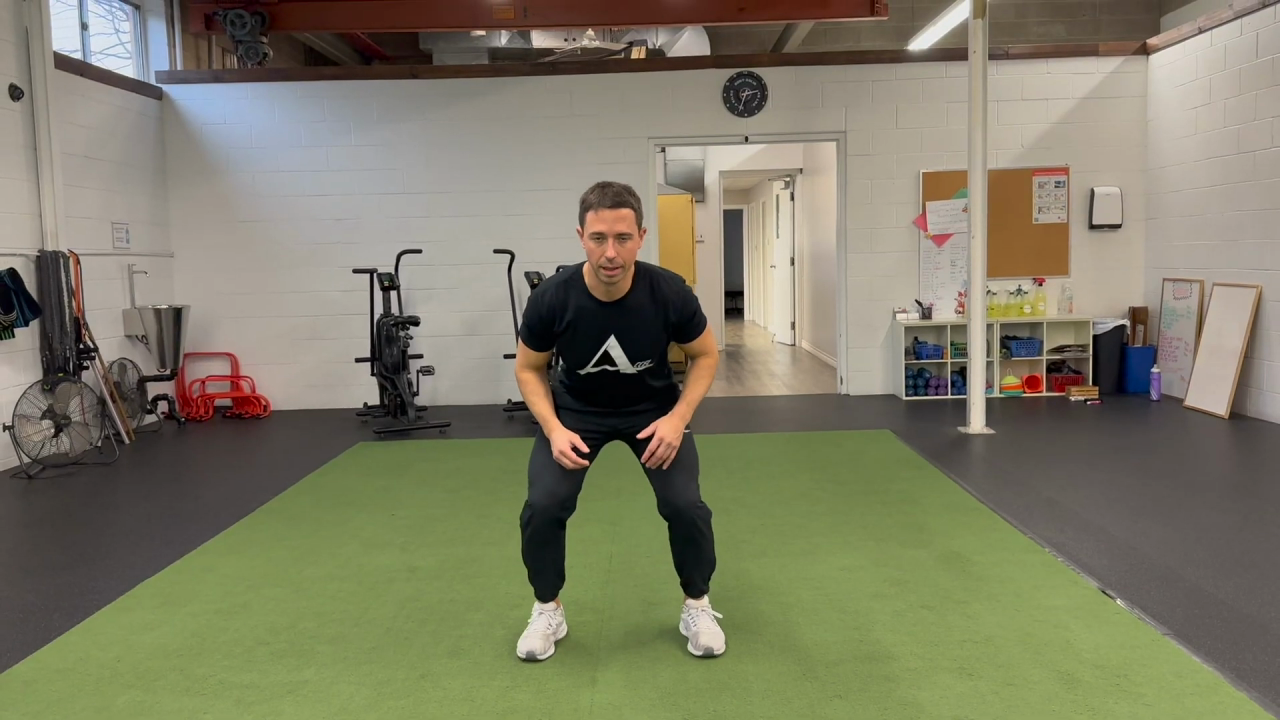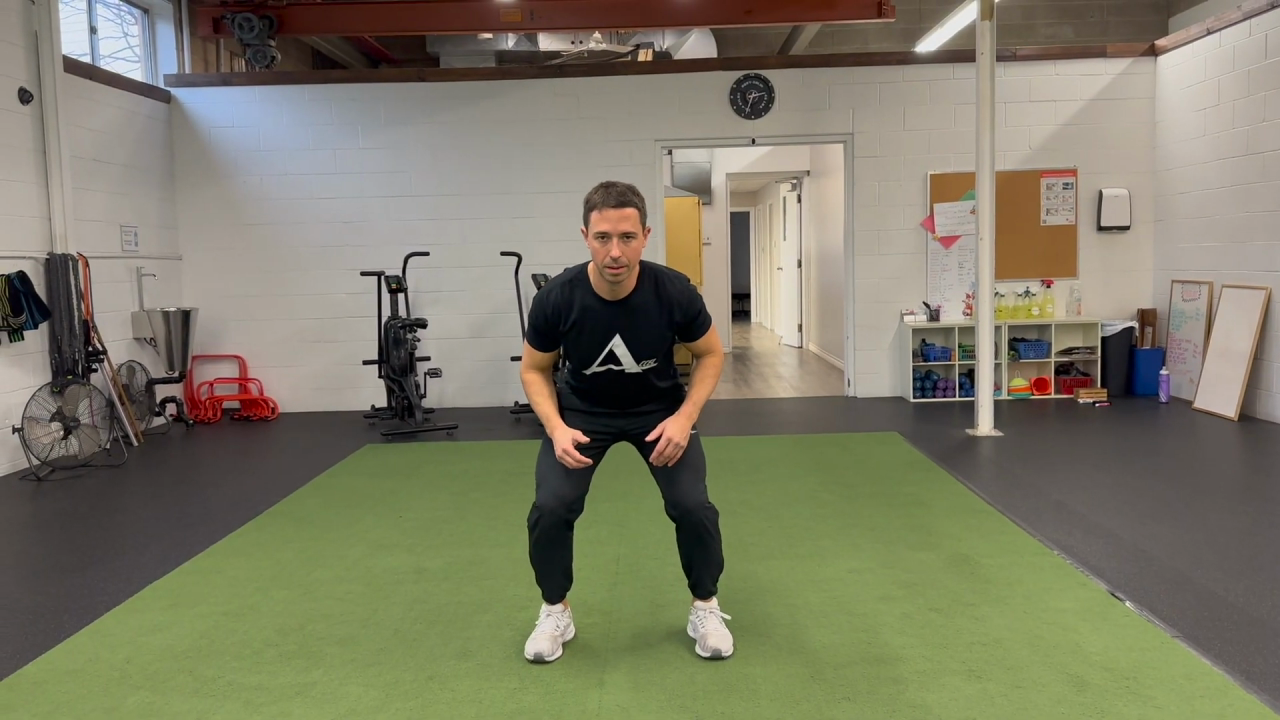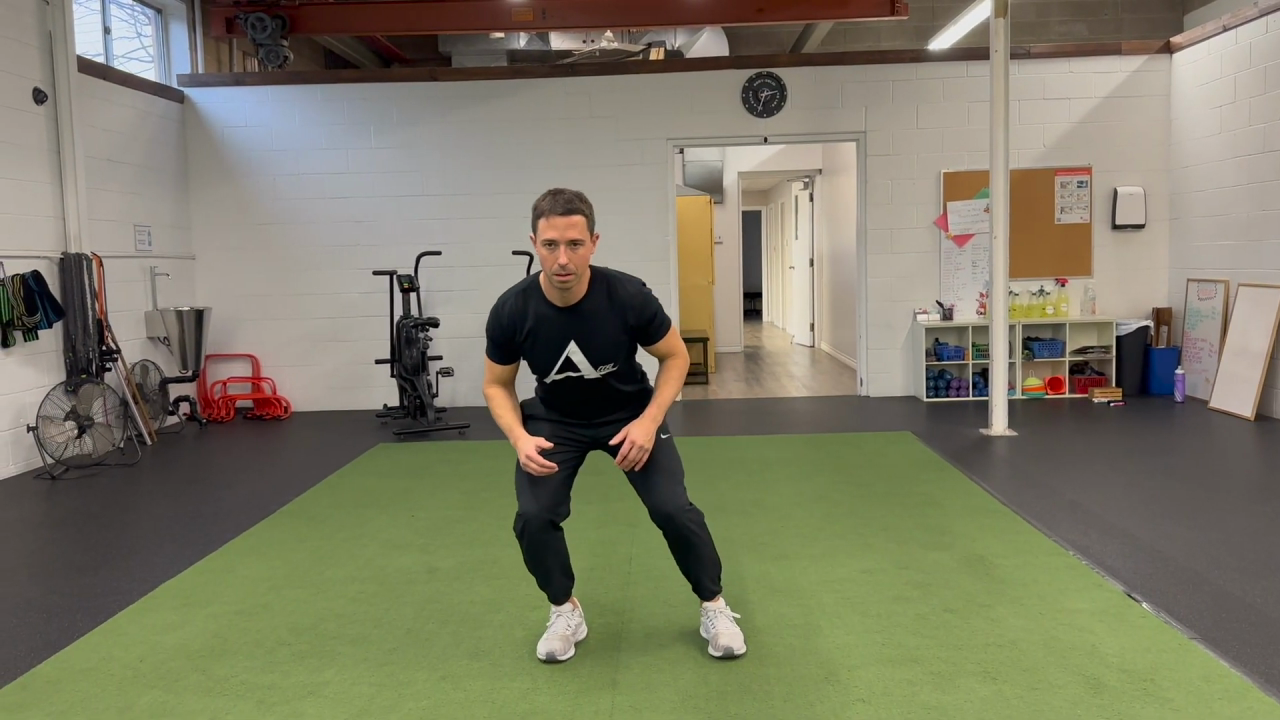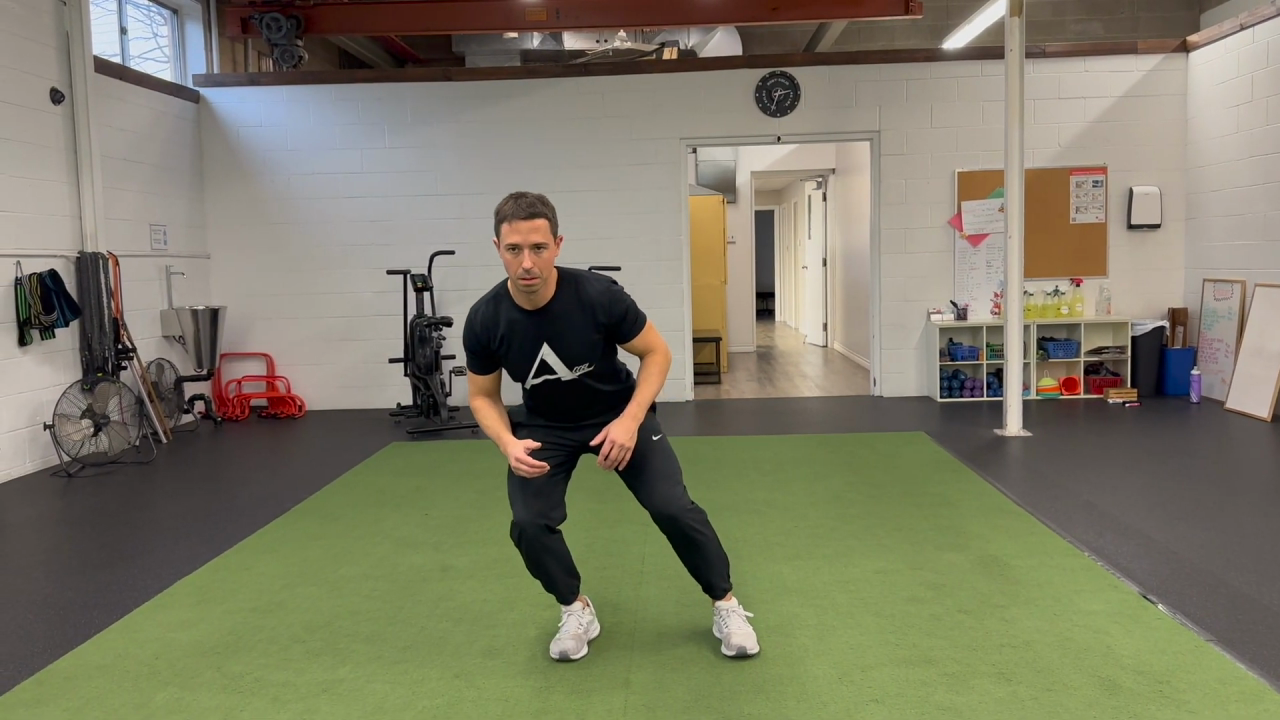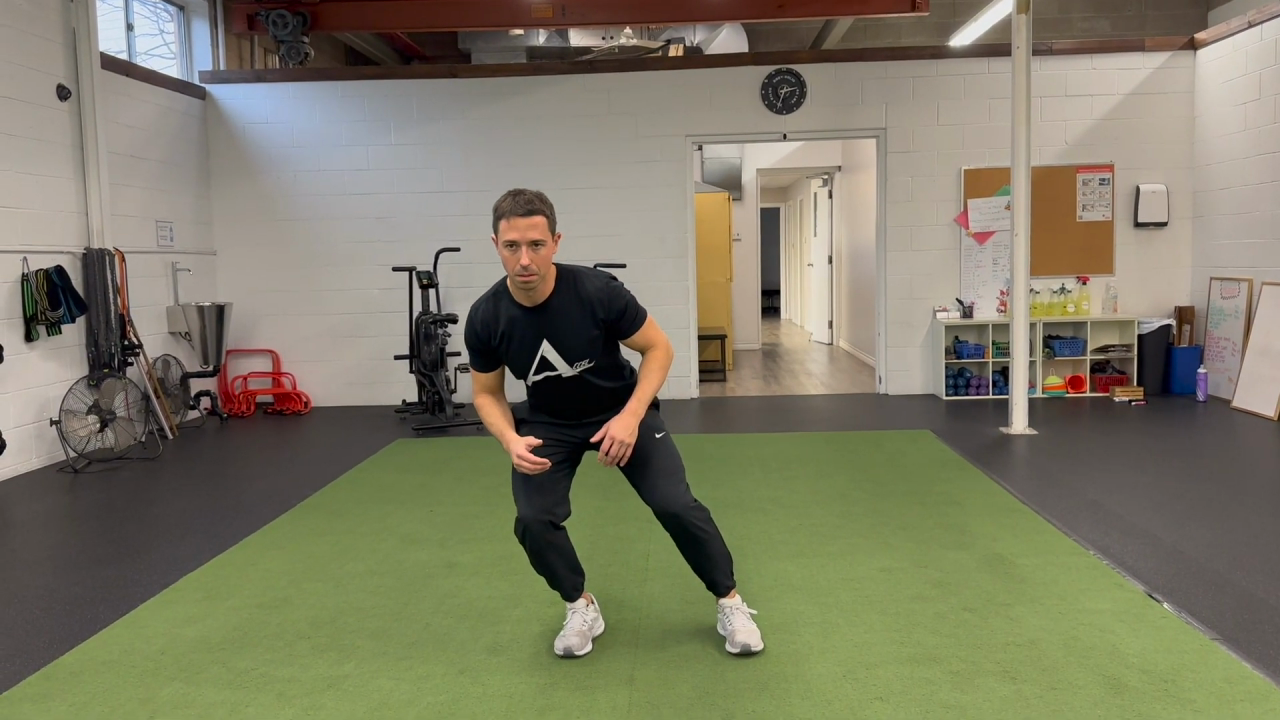
dt=1s
person 1, frame 1
left shoulder: (670, 293)
right shoulder: (551, 299)
left elbow: (705, 355)
right elbow: (529, 369)
left wrist: (678, 418)
right wrist: (554, 429)
left hip: (654, 409)
right hip: (575, 409)
left knee: (684, 504)
right knee: (543, 506)
left ankle: (697, 605)
right ankle: (547, 609)
person 1, frame 2
left shoulder: (674, 292)
right shoulder: (556, 299)
left elbow: (710, 354)
right elbow: (534, 370)
left wrist: (684, 417)
right wrist: (556, 428)
left hip: (659, 408)
right hip: (582, 410)
left knee: (692, 506)
right knee: (550, 508)
left ankle: (705, 607)
right ankle: (555, 611)
person 1, frame 3
left shoulder: (628, 296)
right shoulder: (511, 311)
left elbow: (676, 357)
right elbow: (497, 385)
left wrist: (649, 422)
right wrist: (520, 437)
left hip: (630, 414)
right hip: (555, 419)
left knee: (672, 509)
right knee: (534, 516)
left ankle: (714, 606)
right ankle: (565, 611)
person 1, frame 4
left shoulder: (598, 295)
right shoulder: (485, 320)
left elbow: (657, 353)
right elbow: (483, 395)
left wrist: (630, 422)
right wrist: (508, 443)
left hip: (617, 414)
right hip: (544, 425)
left knee: (672, 507)
right knee: (529, 522)
left ankle: (725, 604)
right ankle: (576, 609)
person 1, frame 5
left shoulder: (597, 292)
right shoulder: (485, 318)
left elbow: (658, 348)
right elbow: (487, 392)
left wrist: (631, 418)
right wrist: (510, 440)
left hip: (620, 411)
right hip: (547, 422)
left knee: (675, 505)
right knee: (533, 519)
left ankle: (730, 601)
right ankle: (581, 606)
